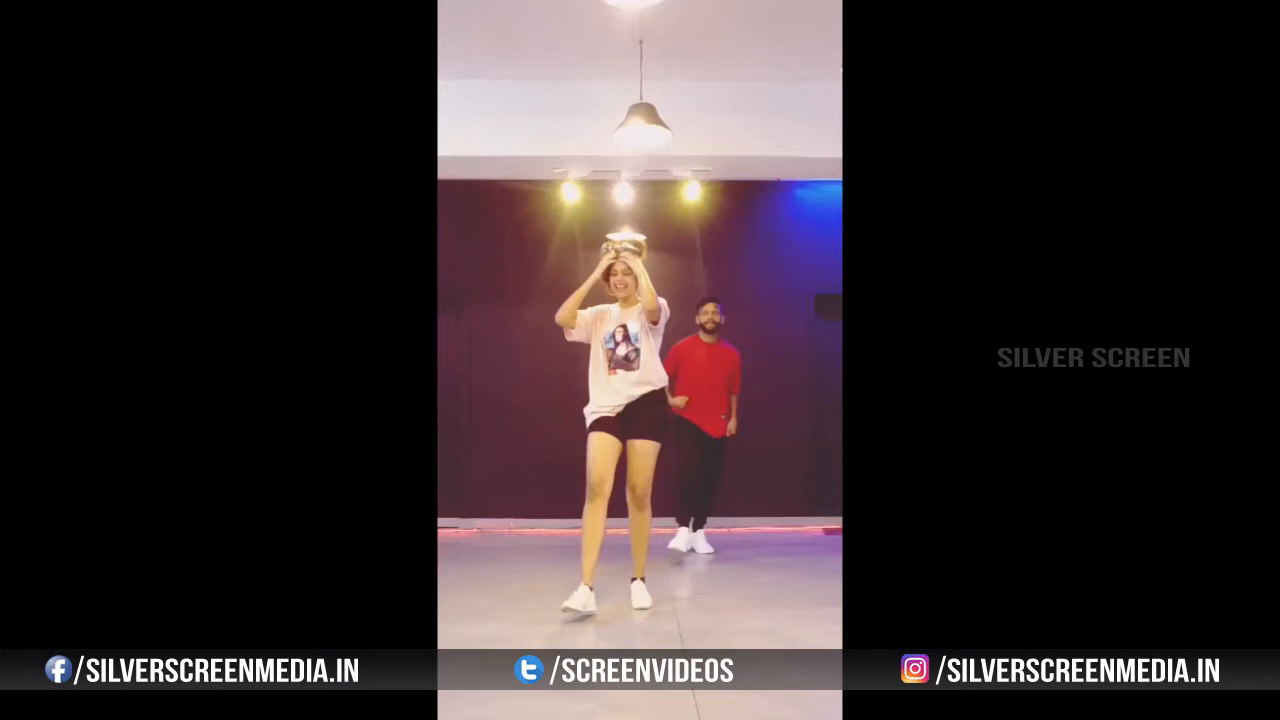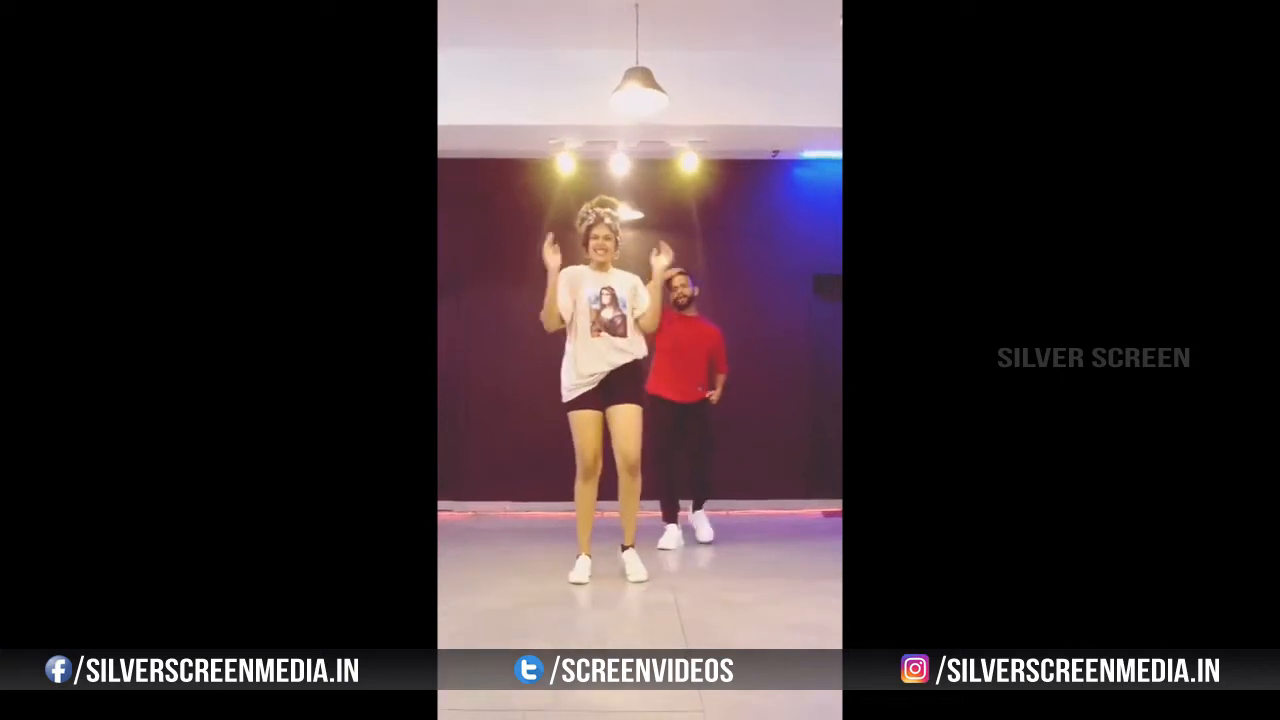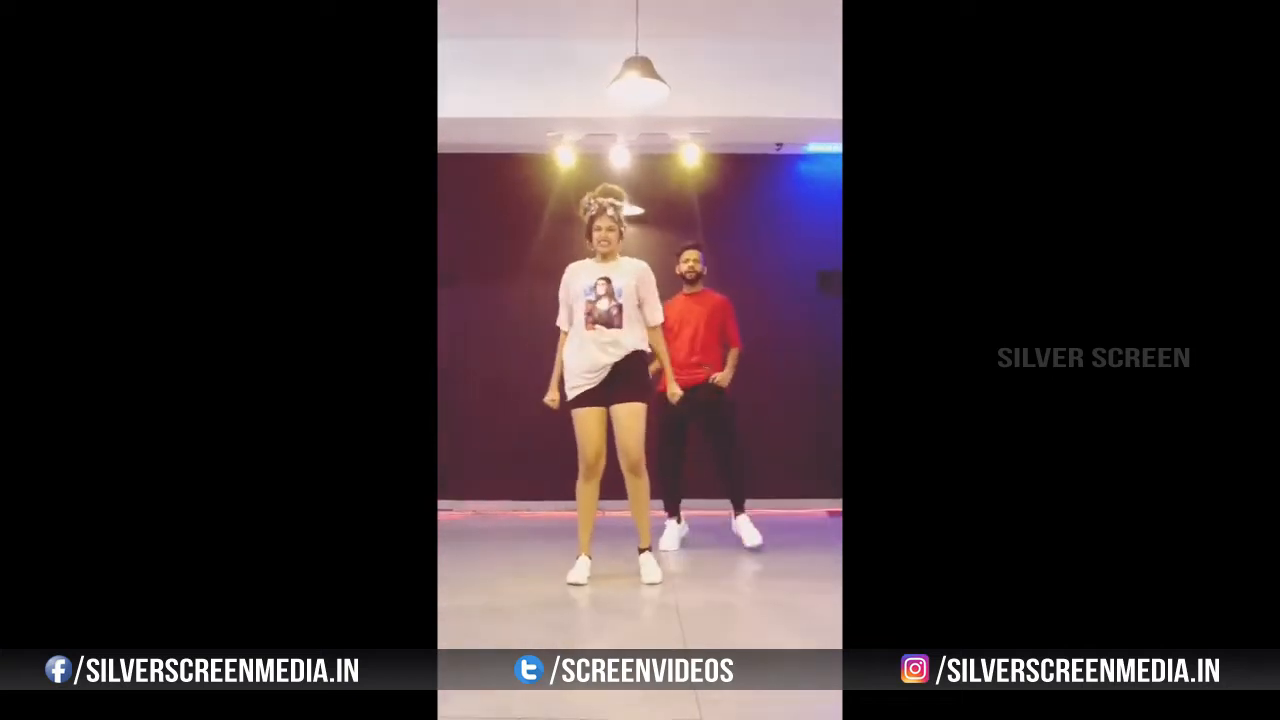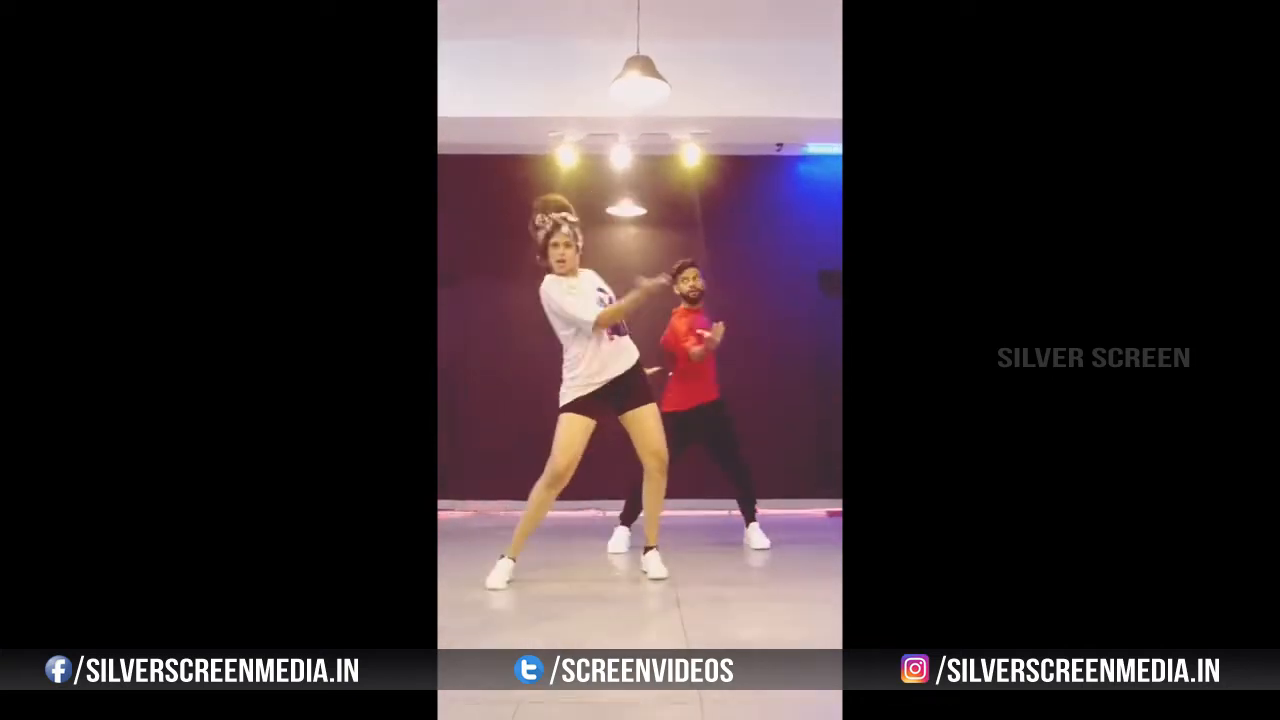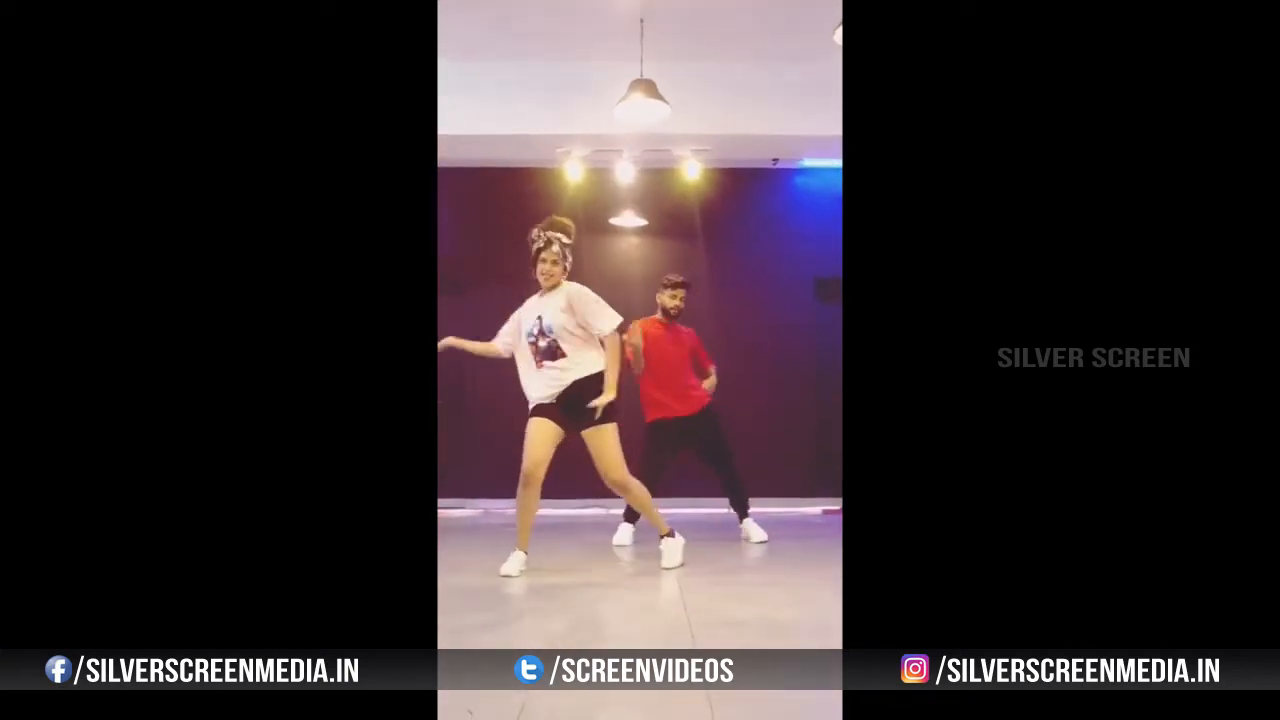
dt=0.7s
person 1, frame 1
left shoulder: (653, 310)
right shoulder: (599, 316)
left elbow: (652, 308)
right elbow: (562, 318)
left wrist: (640, 267)
right wrist: (594, 275)
left hip: (646, 404)
right hip: (606, 407)
left knee: (639, 493)
right knee: (597, 487)
left ankle: (638, 580)
right ankle: (586, 587)
person 1, frame 2
left shoulder: (631, 282)
right shoulder: (571, 277)
left elbow: (648, 327)
right elbow: (551, 324)
left wrist: (658, 275)
right wrist: (552, 272)
left hip: (623, 373)
right hip: (582, 377)
left knee: (630, 461)
right knee: (588, 466)
left ankle: (629, 547)
right ankle: (584, 555)
person 1, frame 3
left shoulder: (638, 270)
right shoulder: (574, 272)
left elbow: (653, 327)
right elbow: (566, 333)
left wrist: (669, 376)
right wrist: (553, 380)
left hip: (628, 367)
right hip: (584, 375)
left knee: (633, 461)
right knee: (590, 465)
left ankle: (646, 551)
right ankle: (584, 555)
person 1, frame 4
left shoulder: (589, 277)
right shoulder: (553, 287)
right elbow: (600, 320)
right wrist: (641, 294)
left hip: (626, 374)
right hip: (586, 385)
left knee: (658, 459)
right knee: (557, 471)
left ankle: (651, 550)
right ankle: (509, 557)
person 1, frame 5
left shoulder: (574, 294)
right shoulder: (529, 305)
left elbow: (611, 336)
right elbow: (499, 349)
left wrist: (610, 387)
right wrist: (457, 343)
left hip: (585, 389)
right hip: (544, 396)
left knee: (617, 479)
right knee: (530, 473)
left ankle: (668, 535)
right ankle: (521, 551)
person 2, frame 1
left shoulder: (732, 354)
right shoulder: (682, 348)
left elbow: (734, 390)
left wrist: (733, 418)
right wrist: (670, 399)
left hip: (718, 426)
right hip: (688, 422)
left knee: (710, 479)
right knee: (688, 471)
left ankle: (698, 531)
right ankle: (683, 529)
person 2, frame 2
left shoulder: (711, 331)
right shoulder: (662, 319)
left elbow: (720, 367)
left wrist: (718, 389)
right wrist: (663, 279)
left hip: (696, 403)
right hip: (663, 401)
left knee: (699, 460)
right knee: (666, 462)
left ankle: (698, 510)
right ankle: (671, 526)
person 2, frame 3
left shoulder: (719, 302)
right shoulder: (669, 308)
left elbow: (734, 342)
left wrist: (729, 370)
right wrist: (655, 367)
left hip: (711, 386)
left knee: (726, 451)
right knee: (669, 456)
left ankle: (741, 518)
right ankle: (674, 522)
person 2, frame 4
left shoulder: (700, 314)
right shoulder: (680, 321)
right elbow: (694, 356)
right wrist: (710, 344)
left hip: (710, 404)
right hip: (680, 409)
left knee: (736, 465)
left ankle: (752, 526)
right ankle: (623, 528)
person 2, frame 5
left shoulder: (687, 335)
right shoulder: (641, 330)
left elbow: (707, 365)
right elbow: (638, 371)
left wrist: (712, 378)
right wrist: (634, 348)
left hip: (698, 412)
right hip: (661, 417)
left knee: (724, 466)
right knee: (649, 473)
left ankle: (746, 520)
right ankle: (628, 523)
